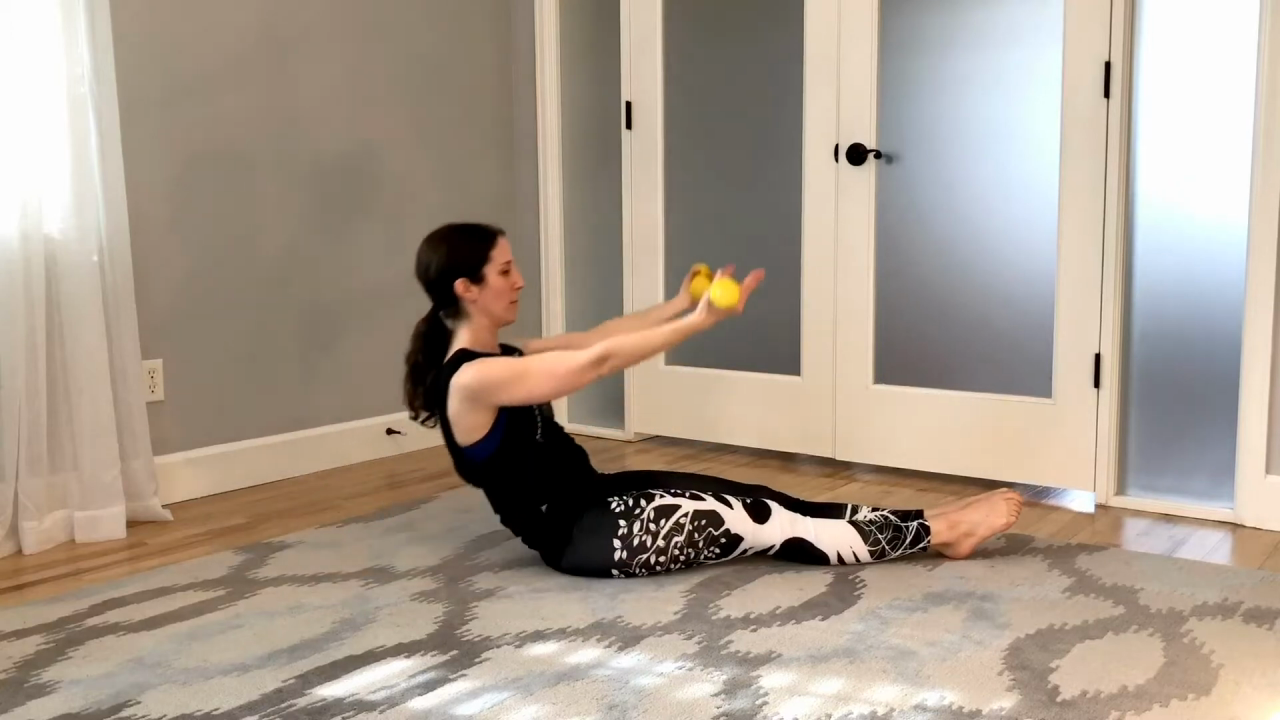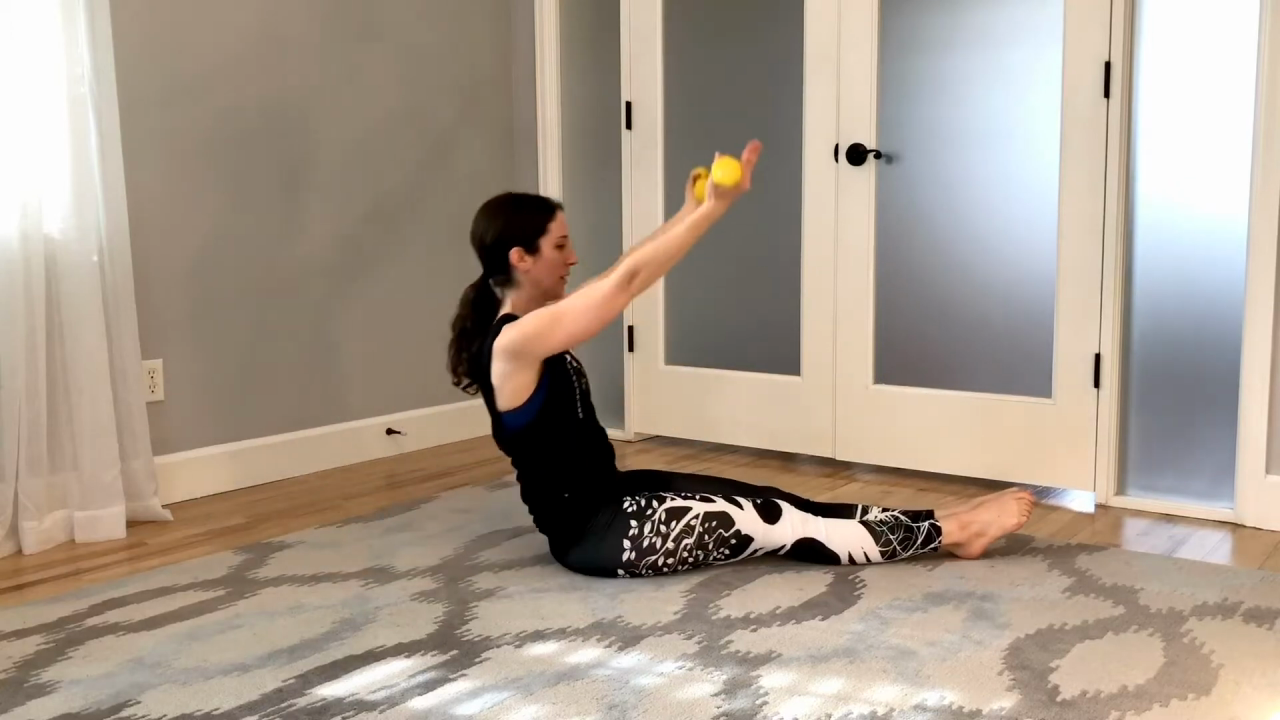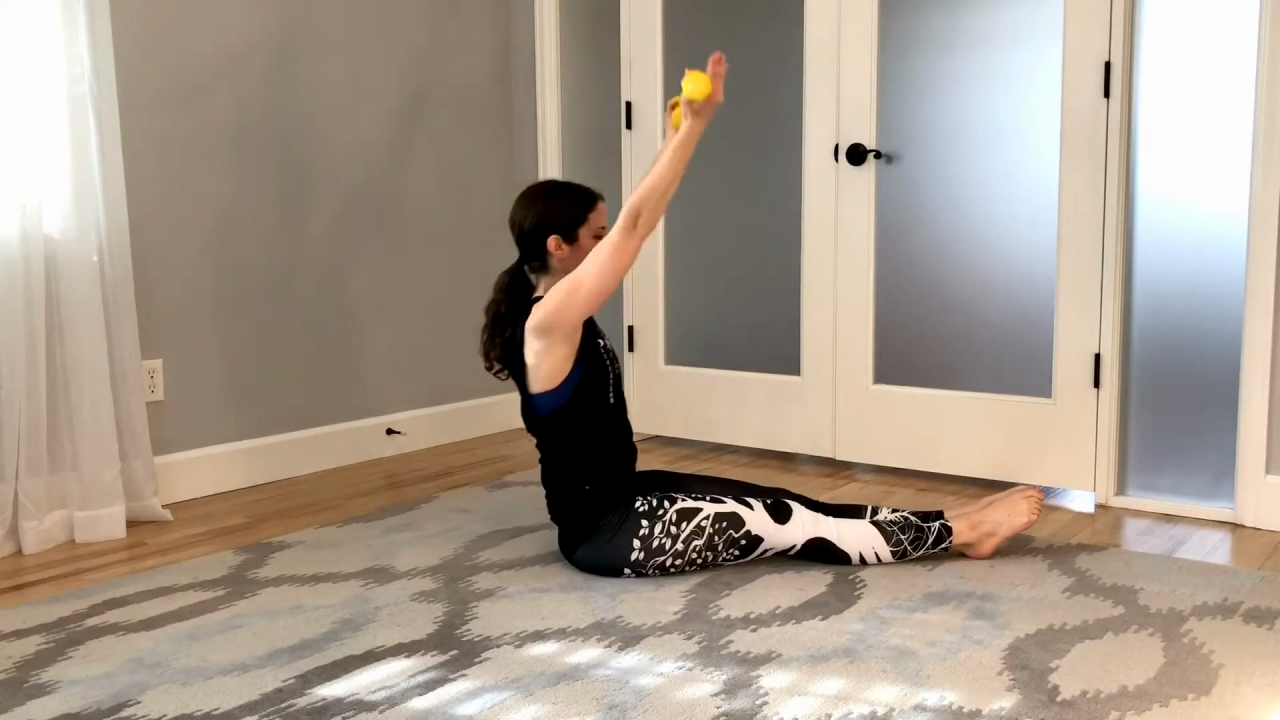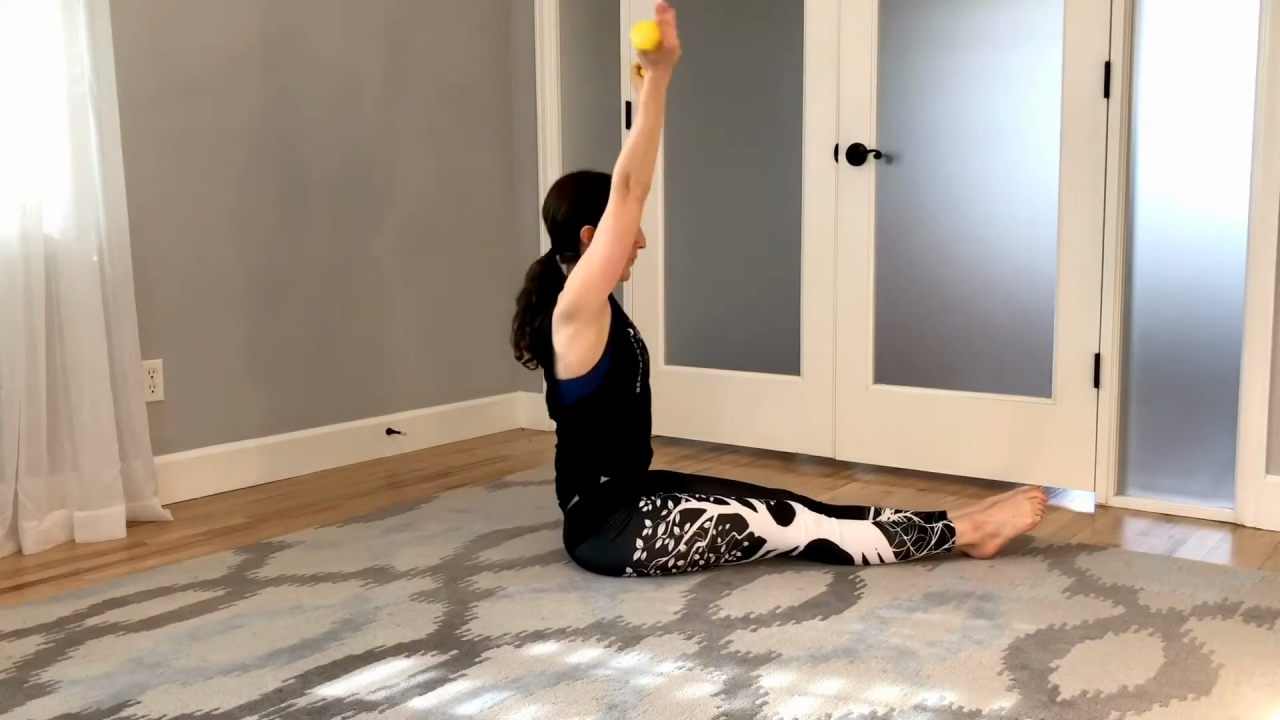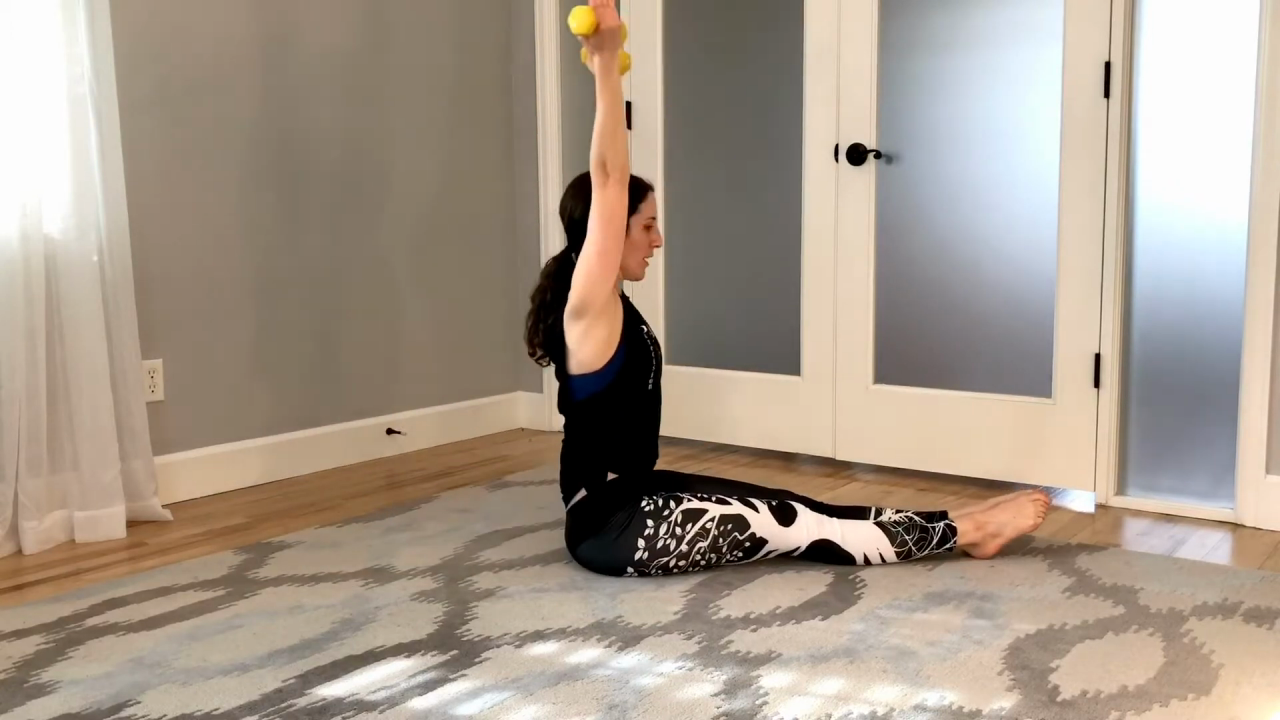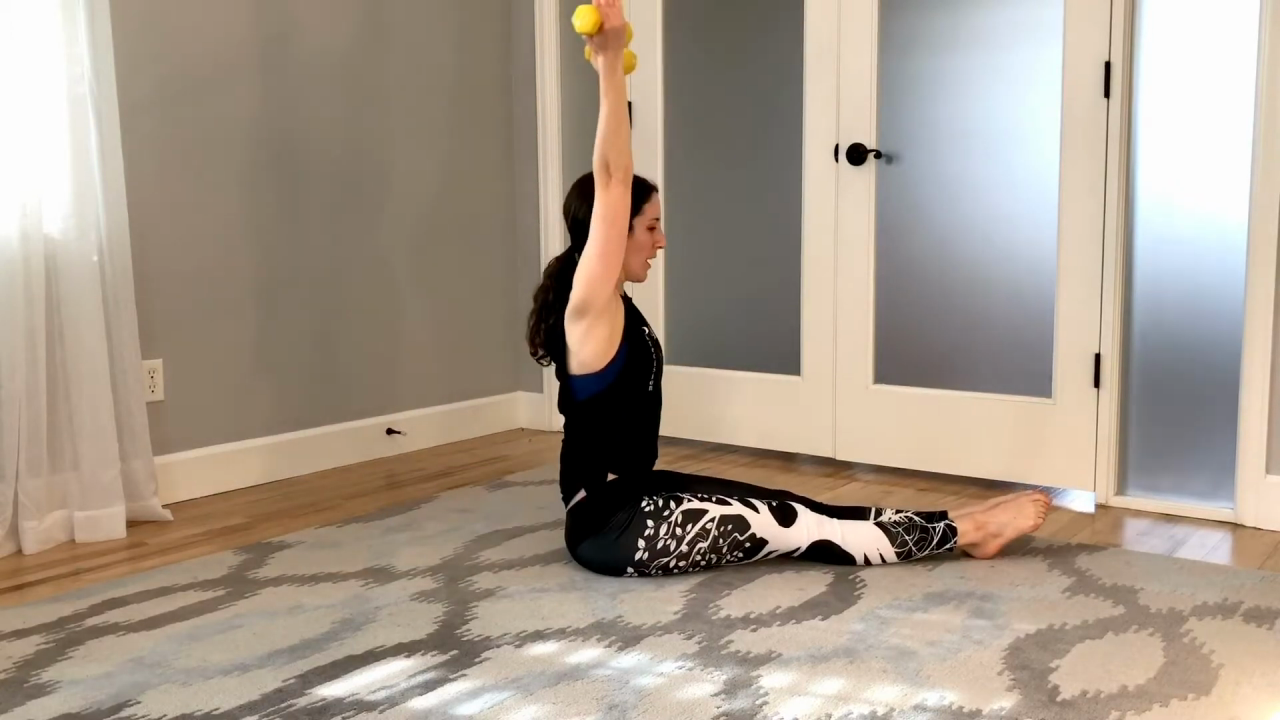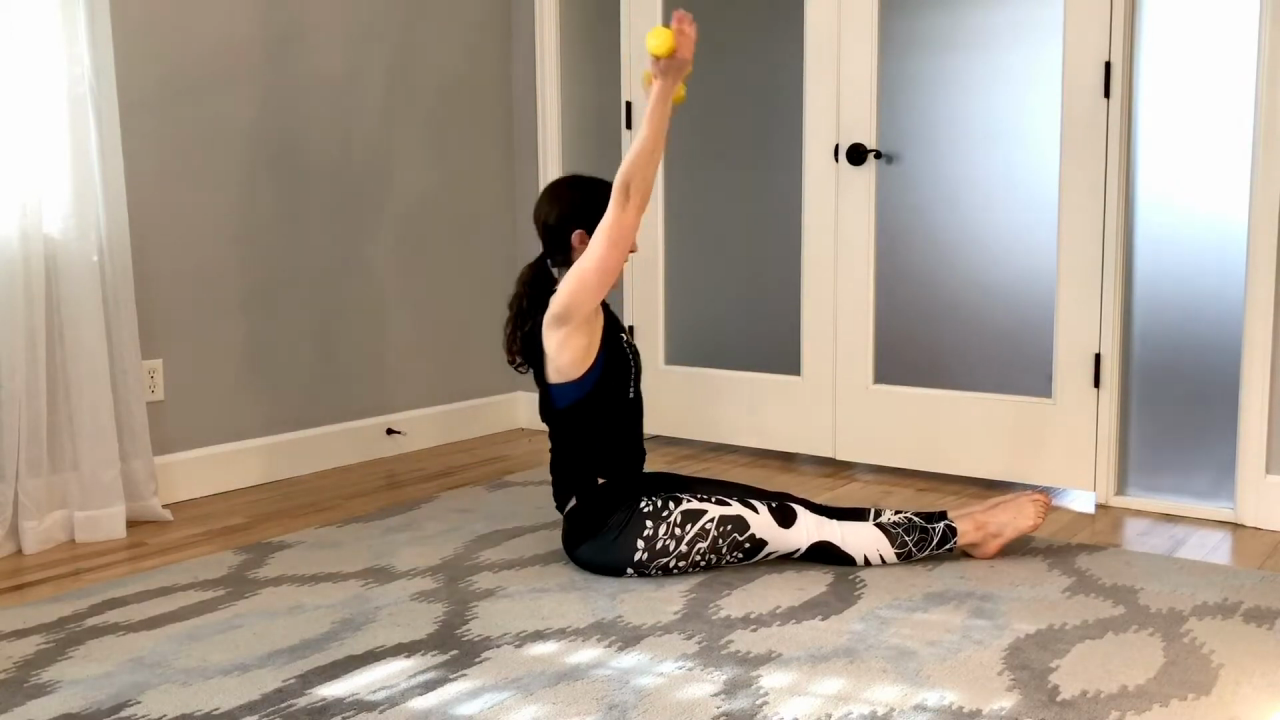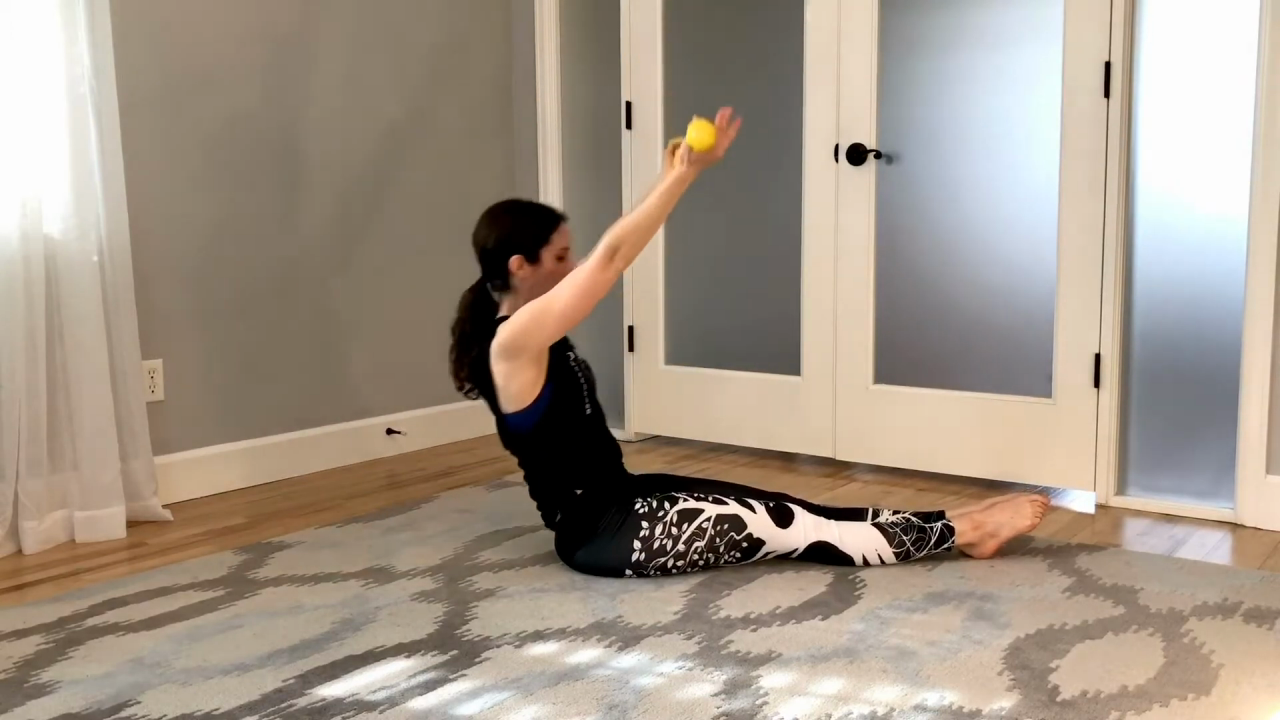
dt=0.2s
person 1, frame 1
left shoulder: (495, 358)
right shoulder: (473, 381)
left elbow: (590, 339)
right elbow: (597, 361)
left wrist: (676, 306)
right wrist: (697, 322)
left hip: (599, 500)
right hip: (582, 535)
left knee: (759, 503)
right knee: (759, 524)
left ankle: (931, 525)
right ankle: (934, 533)
person 1, frame 2
left shoulder: (533, 323)
right shoulder: (516, 340)
left elbow: (620, 276)
right elbow: (628, 279)
left wrist: (696, 209)
right wrist: (715, 208)
left hip: (612, 502)
right hip: (594, 532)
left knee: (773, 506)
right knee: (774, 522)
left ankle: (938, 527)
right ankle: (946, 531)
person 1, frame 3
left shoulder: (559, 309)
right shoulder: (549, 319)
left elbow: (633, 226)
right elbow: (633, 225)
left wrist: (683, 133)
right wrist: (694, 126)
left hip: (626, 502)
right hip: (604, 529)
left knee: (786, 509)
right knee: (783, 525)
left ankle: (946, 526)
right ankle: (955, 533)
person 1, frame 4
left shoulder: (590, 307)
right shoulder: (577, 305)
left elbow: (625, 196)
right elbow: (628, 193)
left wrist: (652, 88)
right wrist: (658, 81)
left hip: (630, 498)
right hip: (610, 528)
left knee: (791, 509)
right knee: (786, 525)
left ankle: (954, 525)
right ankle: (960, 534)
person 1, frame 5
left shoulder: (602, 306)
right shoulder: (588, 304)
left elbow: (613, 182)
right elbow: (609, 182)
left wrist: (607, 69)
right wrist: (606, 66)
left hip: (632, 500)
right hip: (612, 526)
left knee: (794, 511)
right knee: (786, 526)
left ankle: (951, 526)
right ankle: (962, 532)
person 1, frame 6
left shoulder: (606, 306)
right shoulder: (591, 306)
left elbow: (612, 182)
right elbow: (610, 182)
left wrist: (610, 66)
right wrist: (609, 66)
left hip: (632, 500)
right hip: (611, 526)
left knee: (793, 511)
right knee: (786, 527)
left ankle: (953, 525)
right ankle: (960, 532)
person 1, frame 7
left shoulder: (581, 311)
right shoulder: (569, 311)
left elbow: (624, 202)
right elbow: (622, 200)
left wrist: (665, 86)
right wrist: (663, 85)
left hip: (626, 501)
right hip: (607, 527)
left knee: (791, 513)
right knee: (786, 526)
left ankle: (950, 526)
right ankle: (961, 534)
person 1, frame 8
left shoulder: (525, 327)
right shoulder: (515, 339)
left elbow: (604, 256)
right elbow: (608, 257)
left wrist: (676, 174)
right wrist: (685, 173)
left hip: (617, 506)
right hip: (597, 530)
left knee: (781, 511)
right knee: (780, 526)
left ankle: (948, 527)
right ankle: (955, 531)
